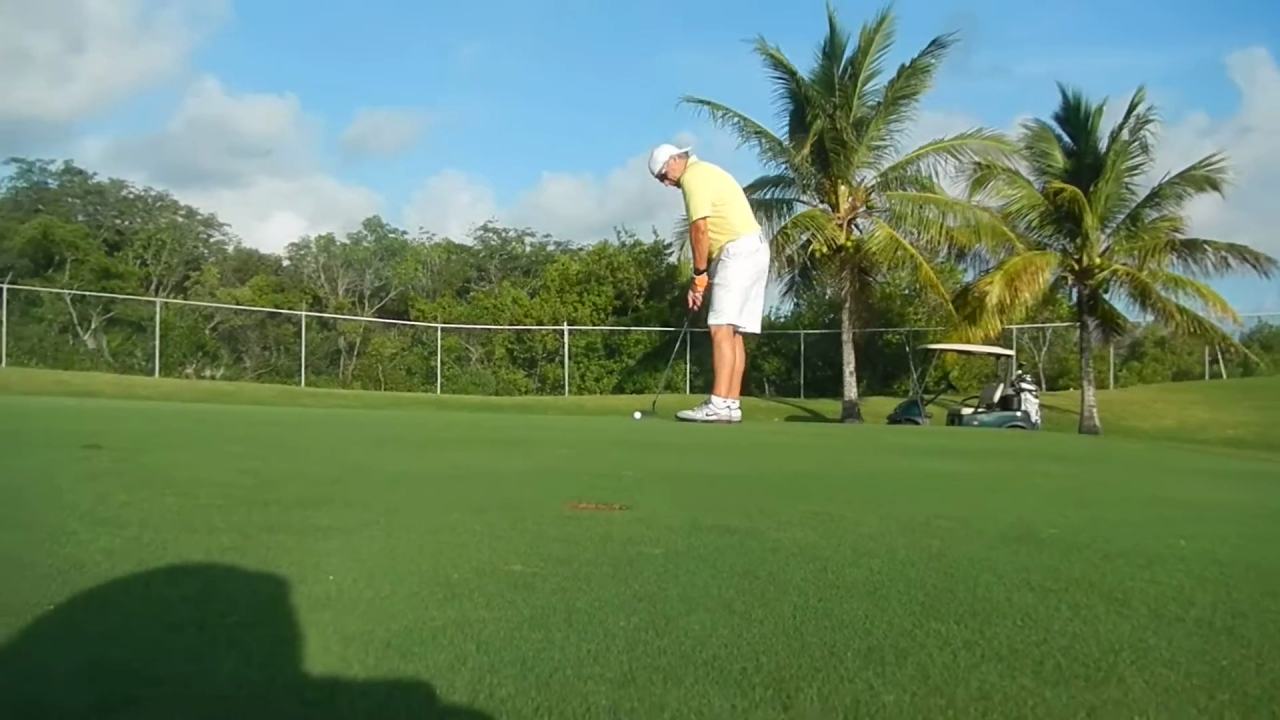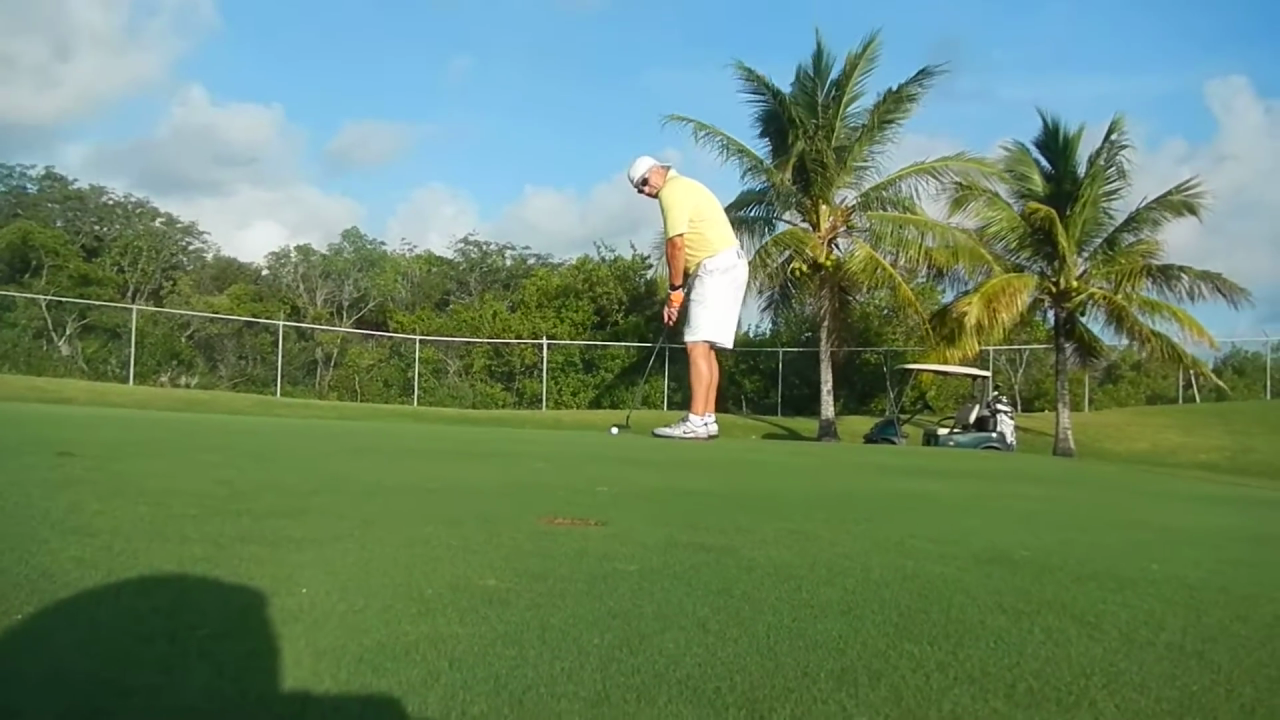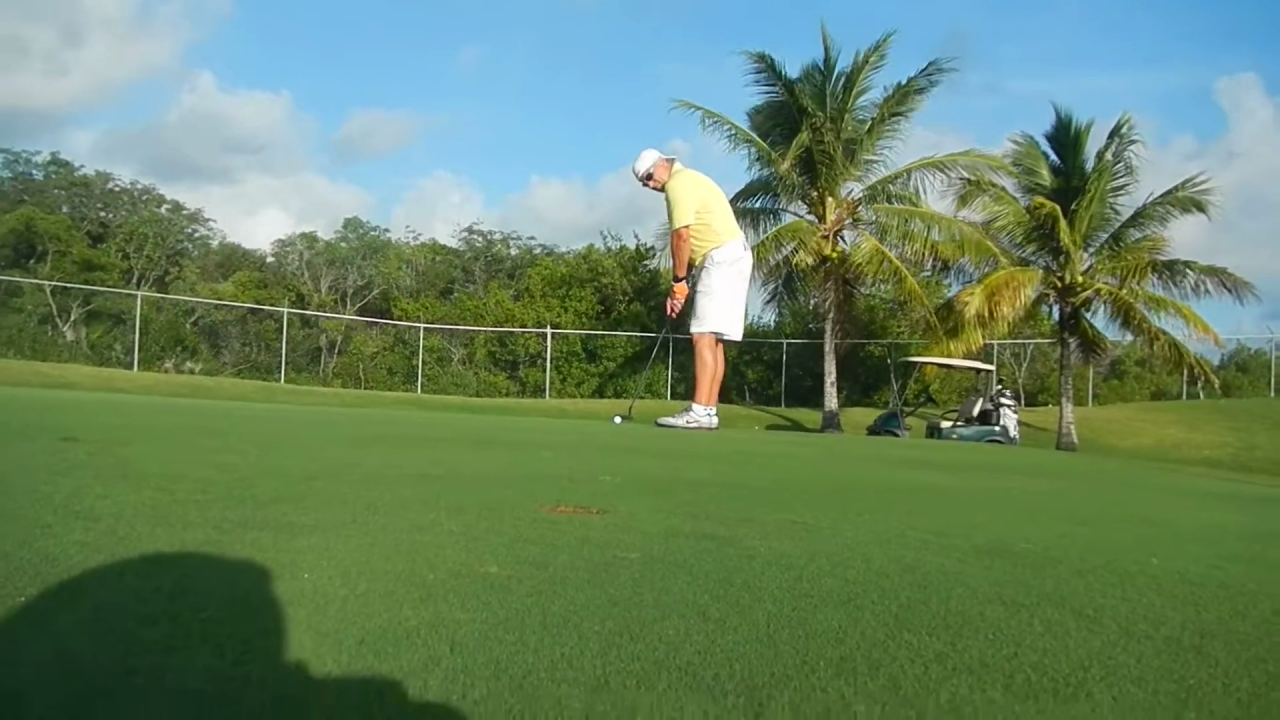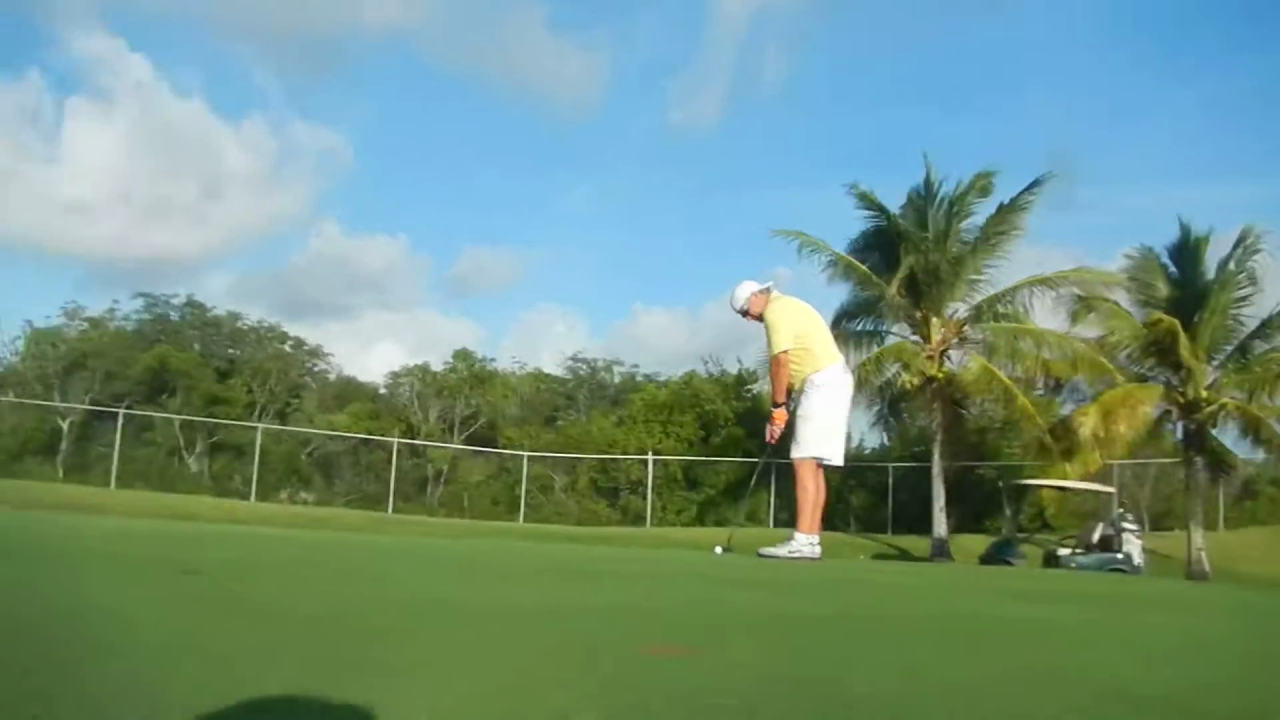
dt=0.4s
person 1, frame 1
left shoulder: (694, 175)
right shoulder: (701, 175)
left elbow: (700, 229)
right elbow: (709, 232)
left wrist: (699, 274)
right wrist: (702, 276)
left hip: (739, 251)
right hip: (744, 251)
left knee: (722, 328)
right knee: (732, 330)
left ankle: (719, 404)
right ankle: (731, 404)
person 1, frame 2
left shoulder: (672, 190)
right shoulder: (682, 189)
left elbow: (676, 246)
right elbow: (687, 247)
left wrist: (674, 291)
right wrist: (678, 292)
left hip: (717, 267)
right hip: (725, 266)
left knee: (698, 344)
right knee: (706, 345)
left ankle: (696, 421)
right ankle: (707, 418)
person 1, frame 3
left shoulder: (679, 182)
right shoulder: (686, 182)
left elbow: (682, 238)
right elbow: (691, 240)
left wrist: (678, 283)
right wrist: (681, 284)
left hip: (723, 258)
right hip: (726, 259)
left knee: (704, 335)
right knee: (712, 337)
left ankle: (699, 411)
right ankle: (708, 410)
person 1, frame 4
left shoulder: (775, 309)
right shoulder: (784, 307)
left elbow: (780, 362)
right elbow: (791, 363)
left wrist: (777, 408)
right wrist: (780, 409)
left hip: (822, 382)
right hip: (827, 382)
left knee: (805, 461)
right knee: (813, 464)
left ankle: (803, 540)
right ankle: (810, 539)
